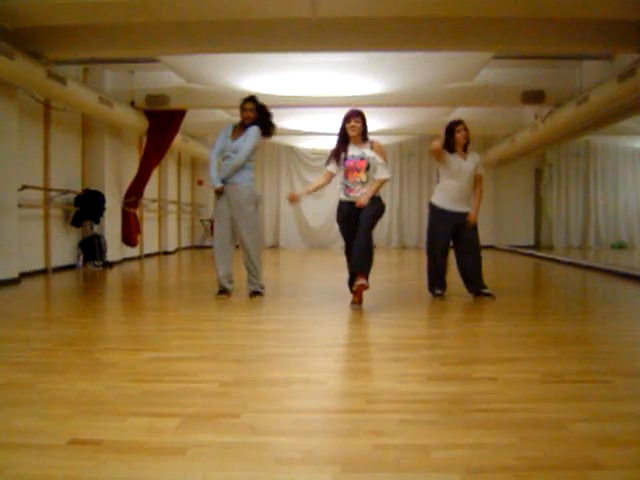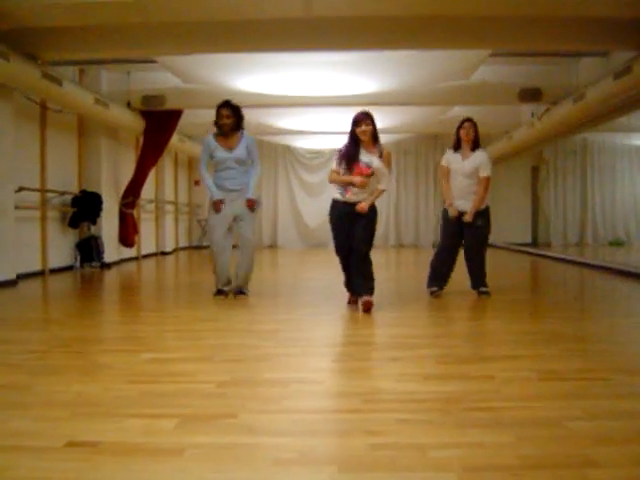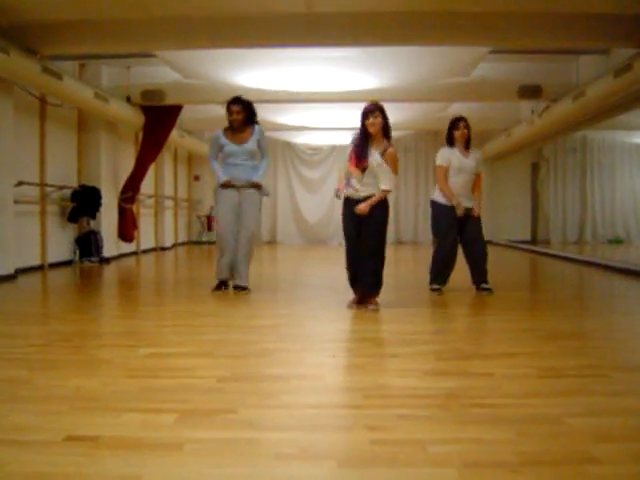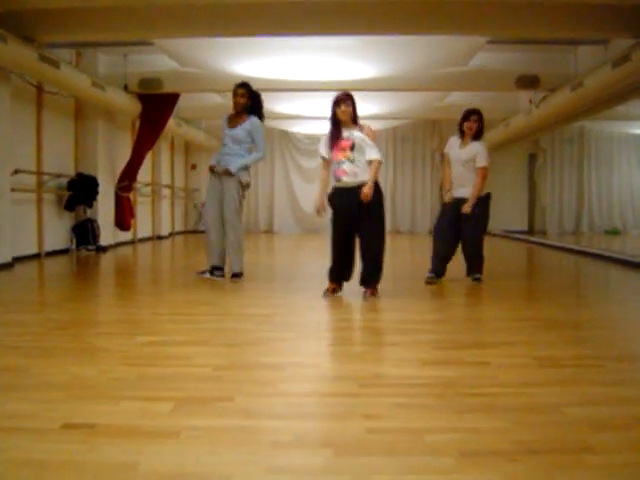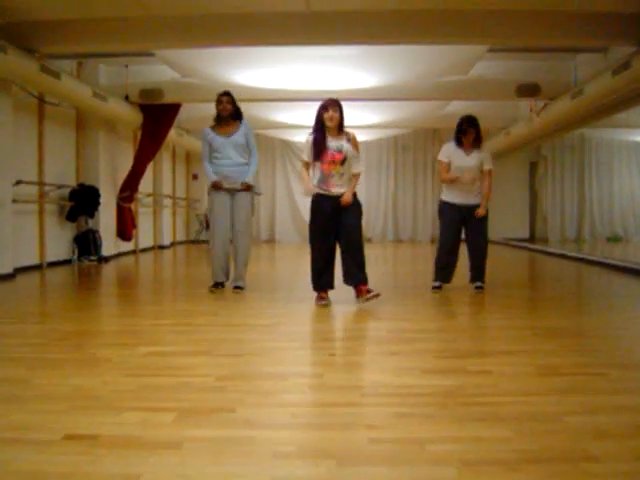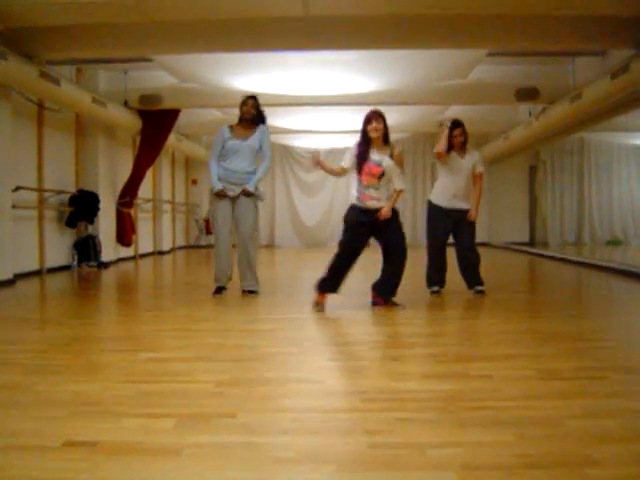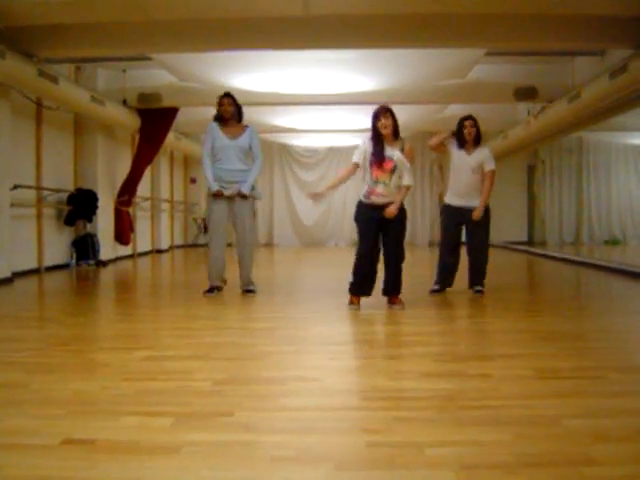
dt=0.7s
person 1, frame 1
left shoulder: (375, 147)
right shoulder: (340, 151)
left elbow: (383, 176)
right elbow: (326, 177)
left wrist: (367, 196)
right wrist: (302, 193)
left hip: (371, 201)
right hip: (347, 205)
left knee: (363, 231)
right knee: (350, 247)
left ankle: (361, 277)
right ankle: (356, 291)
person 1, frame 2
left shoulder: (383, 153)
right shoulder: (346, 151)
left elbow: (383, 184)
right elbow: (332, 176)
left wrist: (368, 202)
right wrist: (352, 180)
left hip: (365, 208)
right hip: (341, 207)
left knee: (361, 250)
right knee: (344, 250)
left ankle: (365, 293)
right ankle: (353, 291)
person 1, frame 3
left shoulder: (388, 151)
right shoulder: (358, 141)
left elbow: (387, 186)
left wrist: (368, 204)
right wrist: (342, 183)
left hip: (374, 205)
right hip: (351, 203)
left knee: (372, 249)
right knee: (353, 250)
left ankle: (370, 295)
right ankle: (359, 292)
person 1, frame 4
left shoulder: (364, 131)
right shoulder: (330, 137)
left elbow: (376, 159)
right elbow: (325, 168)
left wrist: (370, 184)
right wrist: (320, 195)
left hip: (366, 190)
right hip: (342, 192)
left knee: (372, 238)
right knee: (342, 239)
left ankle: (370, 284)
right ankle: (335, 281)
person 1, frame 5
left shoulder: (350, 138)
right shoulder: (314, 140)
left elbow: (357, 169)
right elbow: (306, 167)
left wrist: (350, 192)
right wrist: (307, 183)
left hip: (346, 198)
right hip: (322, 200)
left knee: (352, 241)
right knee: (321, 246)
left ankle: (361, 288)
right ankle: (322, 291)
person 1, frame 6
left shoulder: (392, 155)
right shoulder: (357, 150)
left elbow: (398, 186)
right elbow: (341, 171)
left wrist: (389, 206)
right wrist: (322, 165)
left hip: (384, 213)
right hip: (359, 212)
left knee: (397, 253)
right knee: (346, 253)
left ankle: (382, 295)
right ankle: (322, 292)
person 1, frame 7
left shoulder: (403, 150)
right shoulder: (368, 146)
left elbow: (407, 183)
right elbow: (350, 170)
left wrist: (397, 205)
right wrist: (326, 189)
left hip: (393, 209)
right hip: (368, 208)
left knee: (394, 253)
right knee: (367, 252)
left ankle: (393, 295)
right ankle: (356, 294)
person 2, frame 1
left shoulder: (255, 130)
right shoulder: (228, 129)
left elbow: (241, 158)
right elbow: (214, 155)
left wrist: (223, 179)
right wrist: (215, 182)
left hip: (243, 188)
right hip: (223, 188)
left knee: (248, 238)
right knee: (221, 237)
left ankle: (256, 285)
right ankle: (225, 284)
person 2, frame 2
left shoulder: (246, 138)
right shoulder: (210, 141)
left elbow: (255, 166)
right elbow: (203, 169)
left wrist: (251, 193)
right wrist: (214, 194)
left hip: (243, 195)
right hip: (221, 195)
left knee: (247, 239)
right knee: (218, 239)
left ankle: (240, 284)
right ankle: (223, 284)
person 2, frame 3
left shoulder: (257, 131)
right shoulder: (219, 135)
left elbow: (264, 157)
right elbow: (213, 159)
left wrist: (258, 178)
right wrist: (221, 178)
left hip: (250, 186)
right hip: (228, 186)
left knee: (249, 230)
right knee: (224, 229)
left ankle: (240, 280)
right ankle: (224, 277)
person 2, frame 4
left shoulder: (254, 122)
right shoulder: (227, 119)
left elbow: (260, 153)
left wrist: (235, 166)
right wrist: (214, 161)
left hip: (237, 174)
right hip: (219, 172)
left knee: (232, 218)
right knee: (211, 215)
left ankle: (236, 269)
right ankle: (217, 266)
person 2, frame 5
left shoulder: (244, 126)
right shoulder: (208, 132)
left elbow: (254, 155)
right elbow: (206, 160)
left wrist: (250, 177)
right wrist: (211, 177)
left hip: (242, 184)
right hip: (220, 185)
left knee: (242, 230)
right knee: (219, 230)
left ankle: (239, 280)
right ankle: (219, 278)
person 2, frame 6
left shoulder: (262, 130)
right shoulder: (225, 131)
left elbow: (266, 160)
right elbow: (213, 159)
left wrist: (251, 185)
right wrist: (215, 184)
left hip: (245, 189)
right hip: (223, 187)
left knee: (246, 237)
right knee: (222, 236)
left ankle: (248, 283)
right ankle: (222, 281)
person 2, frame 7
left shoulder: (249, 131)
right shoulder: (213, 128)
left elbow: (258, 160)
right elbow: (206, 158)
left wrist: (247, 186)
right wrist: (212, 185)
left hip: (242, 188)
right hip: (219, 188)
left knee: (246, 237)
right knee: (216, 236)
left ankle: (247, 283)
right ankle: (216, 282)
person 3, frame 1
left shoulder: (474, 158)
right shoulder: (444, 155)
left elbow: (478, 186)
right elbow: (434, 147)
left wrist: (475, 210)
right wrist: (445, 134)
left hip: (465, 212)
right hip: (441, 209)
left knee: (470, 250)
right knee: (438, 249)
left ankle: (477, 287)
right ankle: (437, 287)
person 3, frame 2
left shoulder: (482, 156)
right shoulder: (450, 155)
left elbow: (483, 187)
right elbow: (444, 180)
left wrist: (471, 212)
right wrist: (450, 205)
left hip: (477, 211)
right hip: (452, 209)
left knee: (475, 249)
right knee: (446, 247)
left ankle: (480, 285)
right ankle: (435, 284)
person 3, frame 3
left shoulder: (475, 155)
right shoulder: (445, 152)
left elbow: (477, 183)
right elbow: (441, 181)
left wrist: (477, 205)
right wrist: (456, 203)
left hip: (468, 208)
right hip: (444, 206)
left knee: (477, 245)
right knee: (446, 246)
left ankle: (481, 281)
right ankle: (437, 282)
person 3, frame 4
left shoulder: (480, 147)
right shoulder: (453, 141)
left elbow: (481, 177)
right elbow: (447, 167)
left wrist: (470, 203)
right wrist: (447, 190)
left hip: (476, 199)
right hip: (454, 197)
left knee: (472, 237)
right knee: (442, 232)
left ankle: (475, 272)
right ankle: (436, 271)
person 3, frame 5
left shoulder: (482, 153)
right shoulder: (448, 148)
left elbow: (487, 180)
right elbow: (443, 176)
left wrist: (484, 205)
right wrist: (461, 177)
left hip: (475, 204)
right hip: (450, 203)
left knee: (478, 243)
right knee: (447, 241)
left ankle: (477, 279)
right ankle: (440, 278)
person 3, frame 6
left shoulder: (474, 156)
right shoulder: (443, 155)
left elbow: (478, 183)
right elbow: (439, 149)
left wrist: (474, 208)
right wrist: (445, 131)
left hip: (463, 209)
right hip: (439, 207)
left knee: (467, 247)
right knee: (436, 246)
left ankle: (475, 283)
right ankle: (435, 283)
person 3, frame 7
left shoulder: (485, 152)
right shoulder: (453, 148)
left elbow: (489, 181)
right elbow: (432, 144)
left wrist: (481, 207)
right wrist: (451, 133)
left hip: (476, 207)
right hip: (451, 206)
left knee: (477, 247)
right knee: (448, 246)
left ankle: (477, 283)
right ankle: (441, 282)
